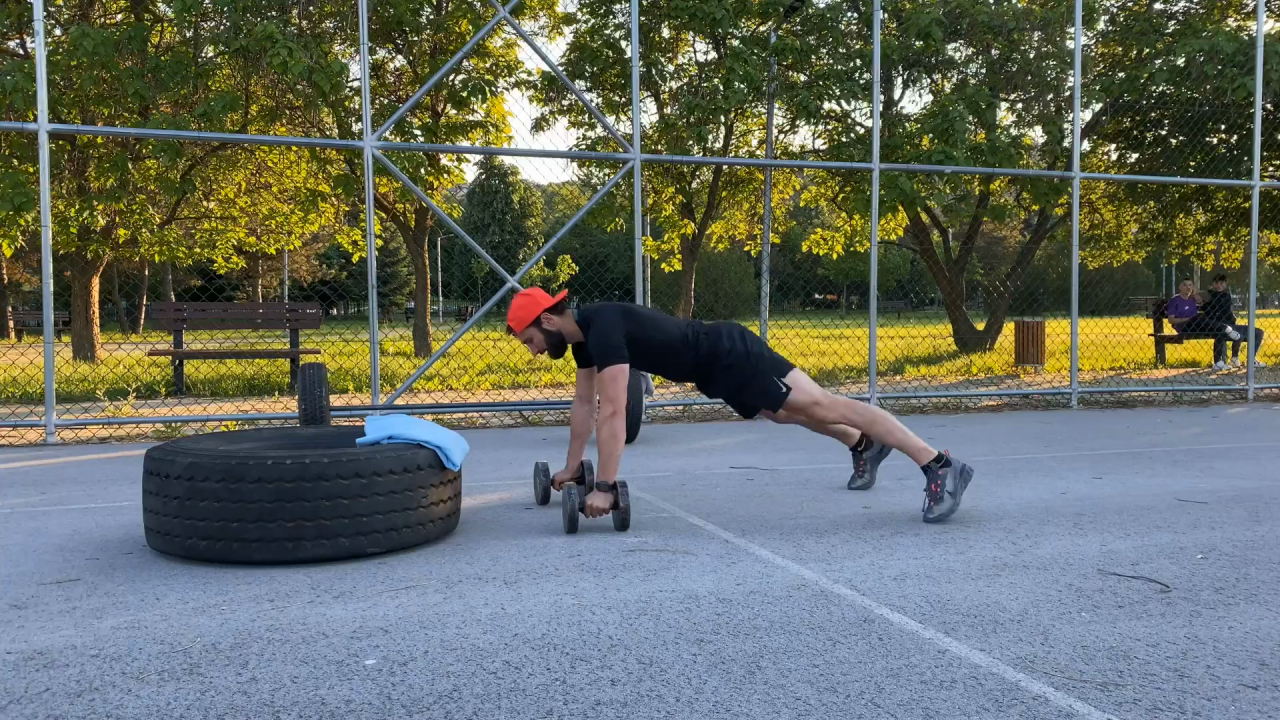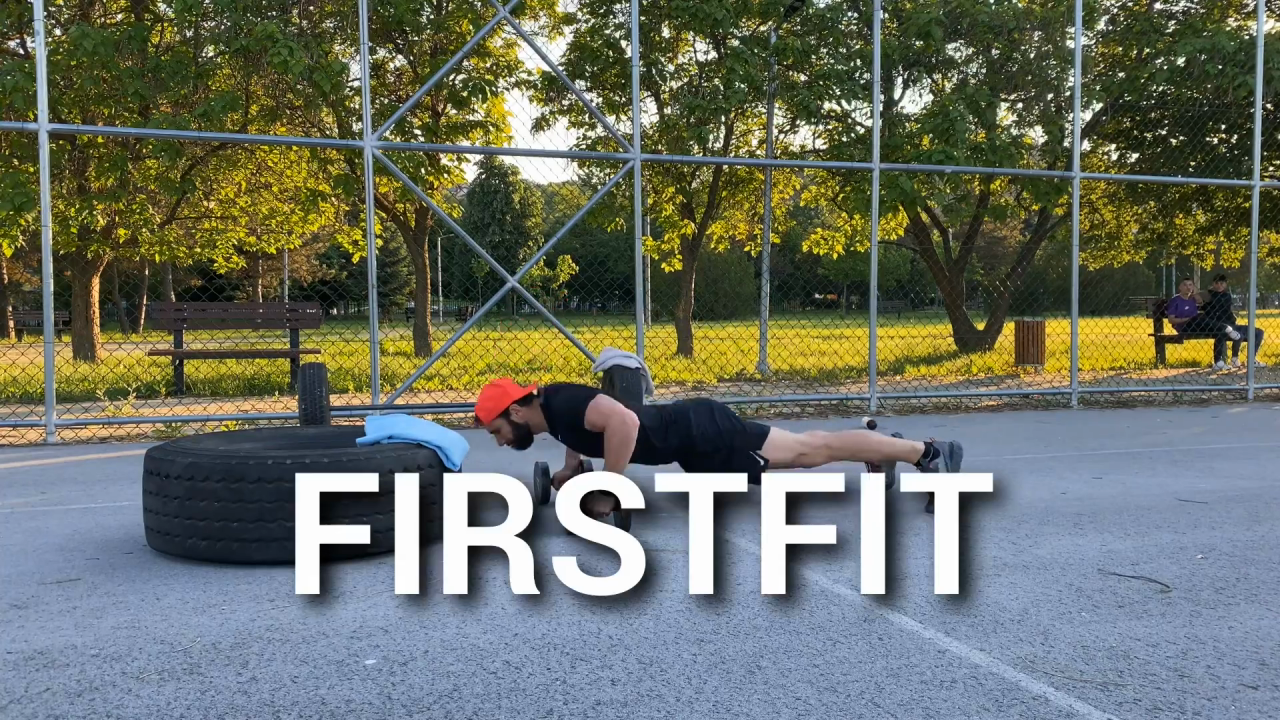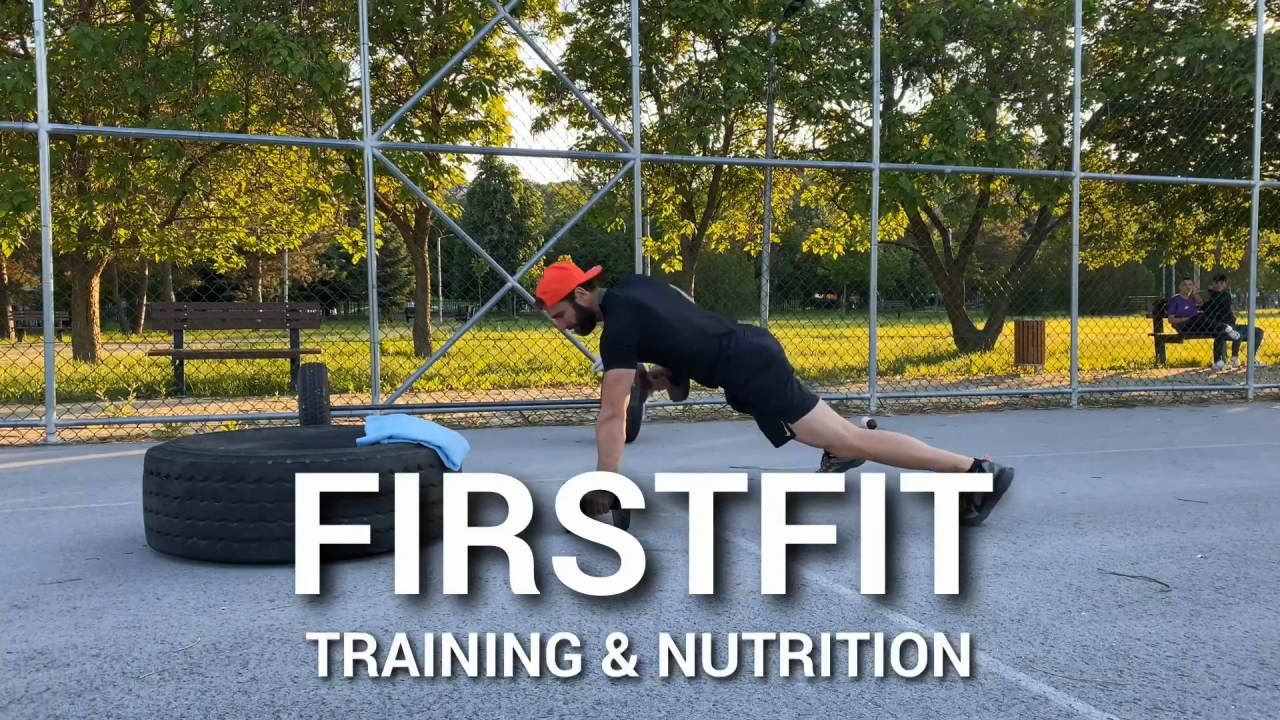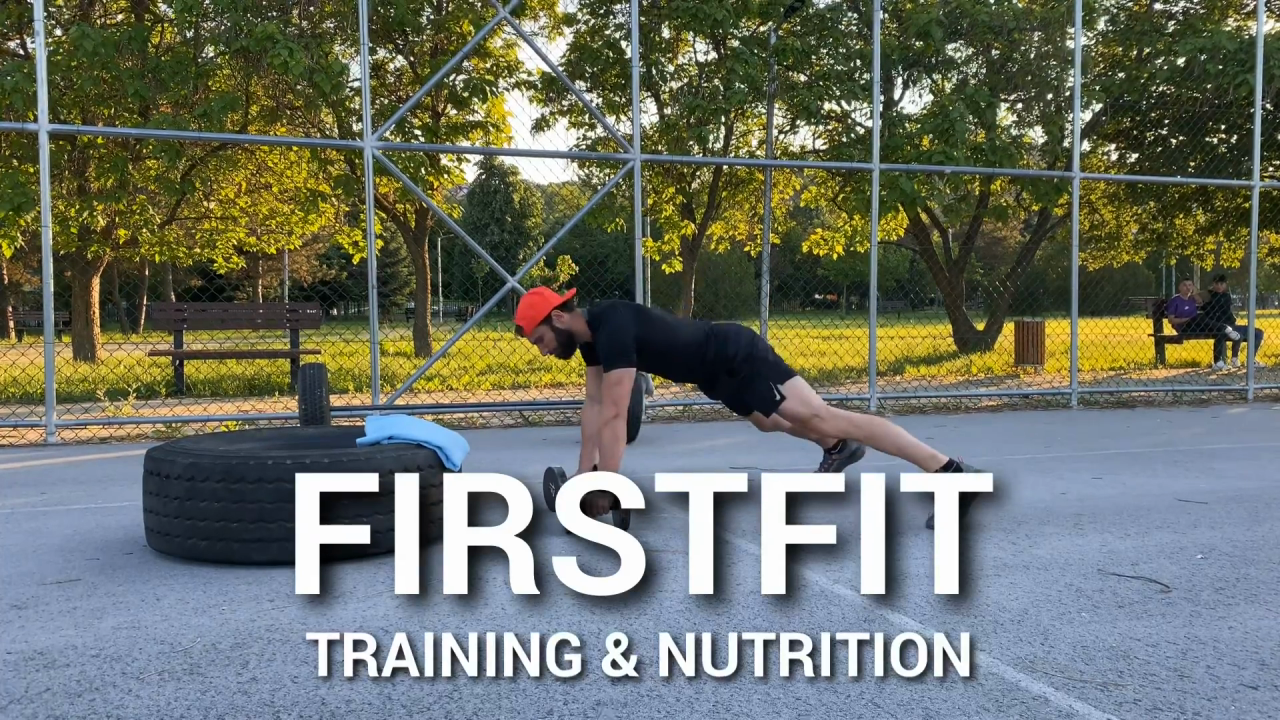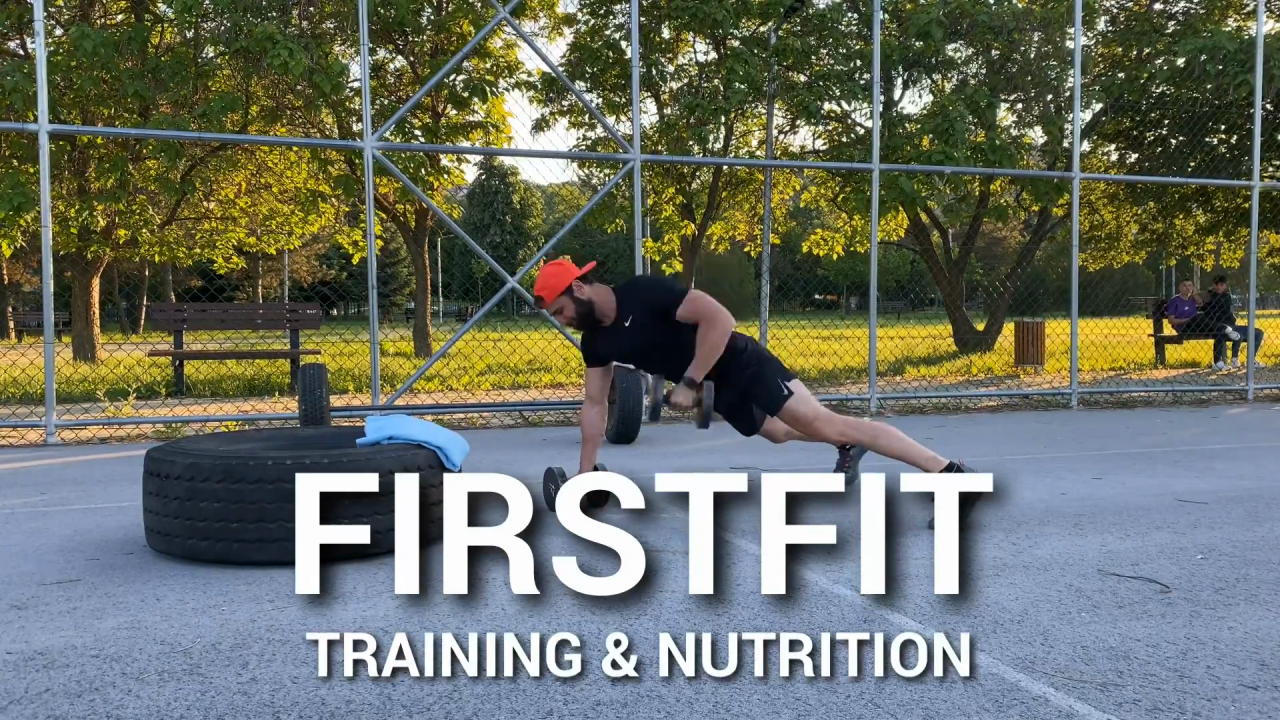
dt=1s
person 1, frame 1
left shoulder: (603, 328)
right shoulder: (584, 332)
left elbow: (612, 412)
right elbow: (583, 401)
left wrist: (604, 488)
right wrist: (571, 467)
left hip: (730, 354)
right hip: (715, 364)
left knee: (823, 405)
right knee: (783, 413)
left ankle: (941, 466)
right ankle: (863, 447)
person 1, frame 2
left shoulder: (562, 408)
right shoulder: (554, 402)
left elbow: (625, 421)
left wrist: (608, 490)
right wrist: (571, 466)
left hip: (698, 435)
right hip: (688, 422)
left knee: (808, 451)
right knee: (798, 442)
left ankle: (929, 452)
right ankle: (880, 438)
person 1, frame 3
left shoulder: (617, 327)
right shoulder: (631, 286)
left elbow: (612, 415)
left wrist: (605, 491)
right wrist: (667, 370)
left hip: (750, 369)
right hip: (751, 344)
left knee: (848, 437)
left ankle: (978, 472)
right ankle: (836, 453)
person 1, frame 4
left shoulder: (612, 328)
right shoulder: (592, 334)
left elbow: (615, 415)
right elbow: (594, 404)
left wrist: (608, 490)
right wrist: (584, 473)
left hip: (737, 356)
right hip: (719, 370)
left knee: (820, 416)
right knee: (768, 420)
left ankle: (950, 471)
right ankle: (839, 449)
person 1, frame 5
left shoulder: (645, 292)
right shoulder: (595, 338)
left elbow: (720, 318)
right elbow: (594, 403)
left wrist: (689, 383)
right wrist: (585, 473)
left hip: (742, 363)
right hip: (719, 389)
left knee: (823, 424)
right knee: (779, 431)
left ankle: (952, 474)
right ankle: (848, 449)
